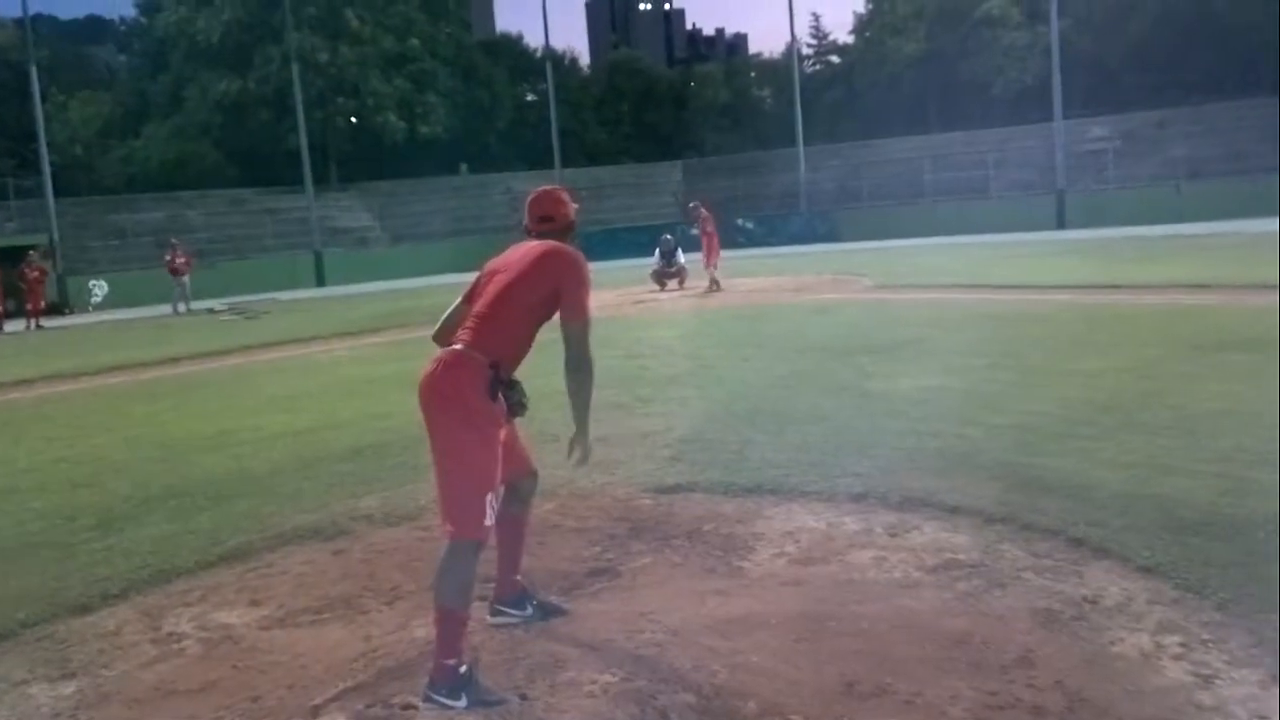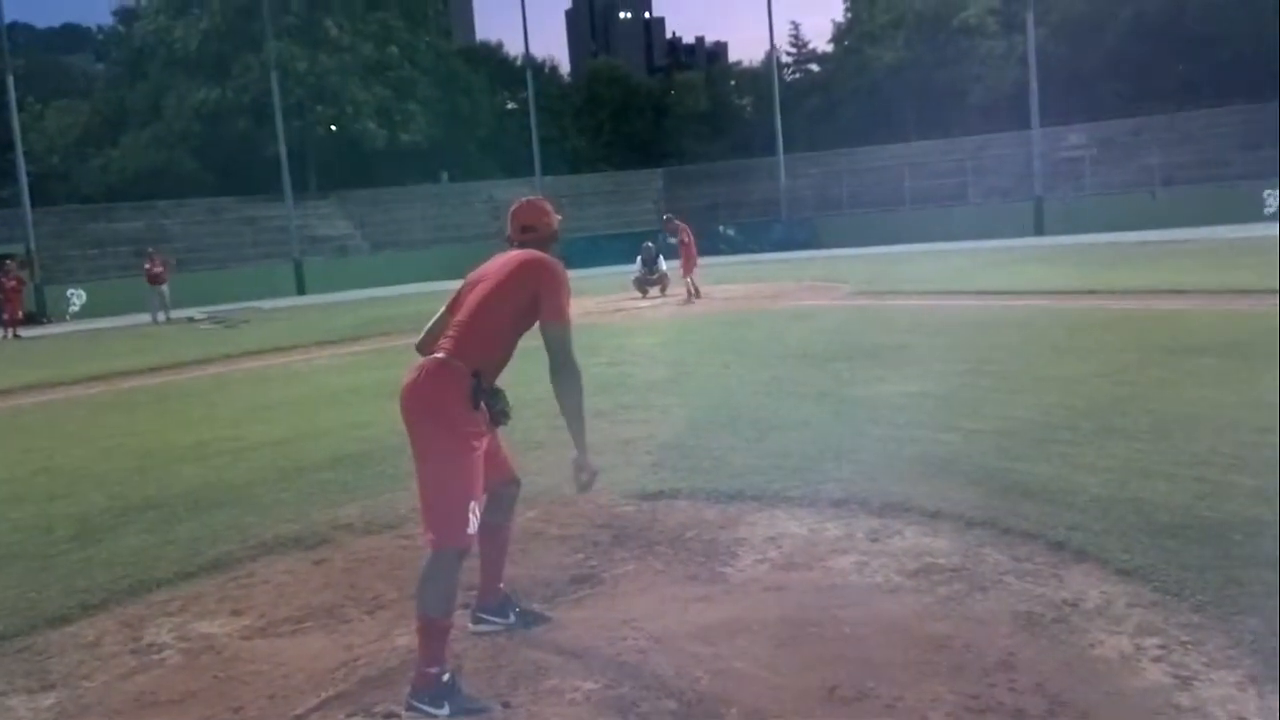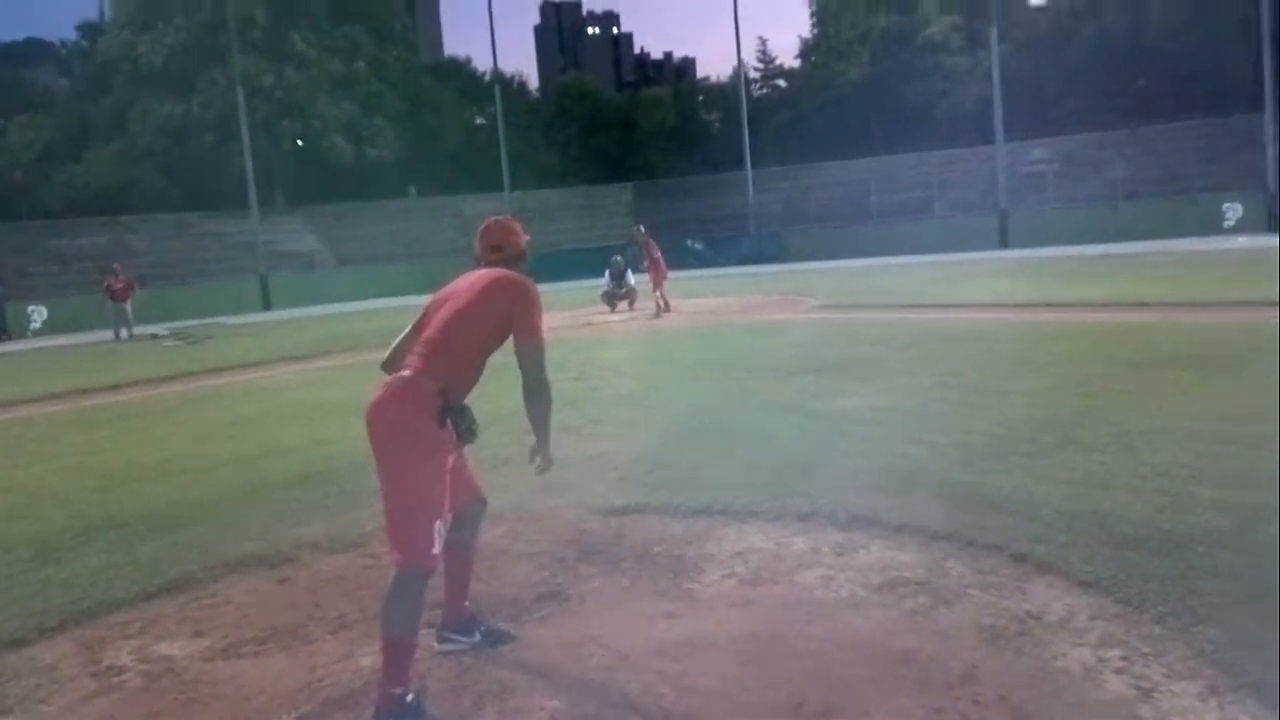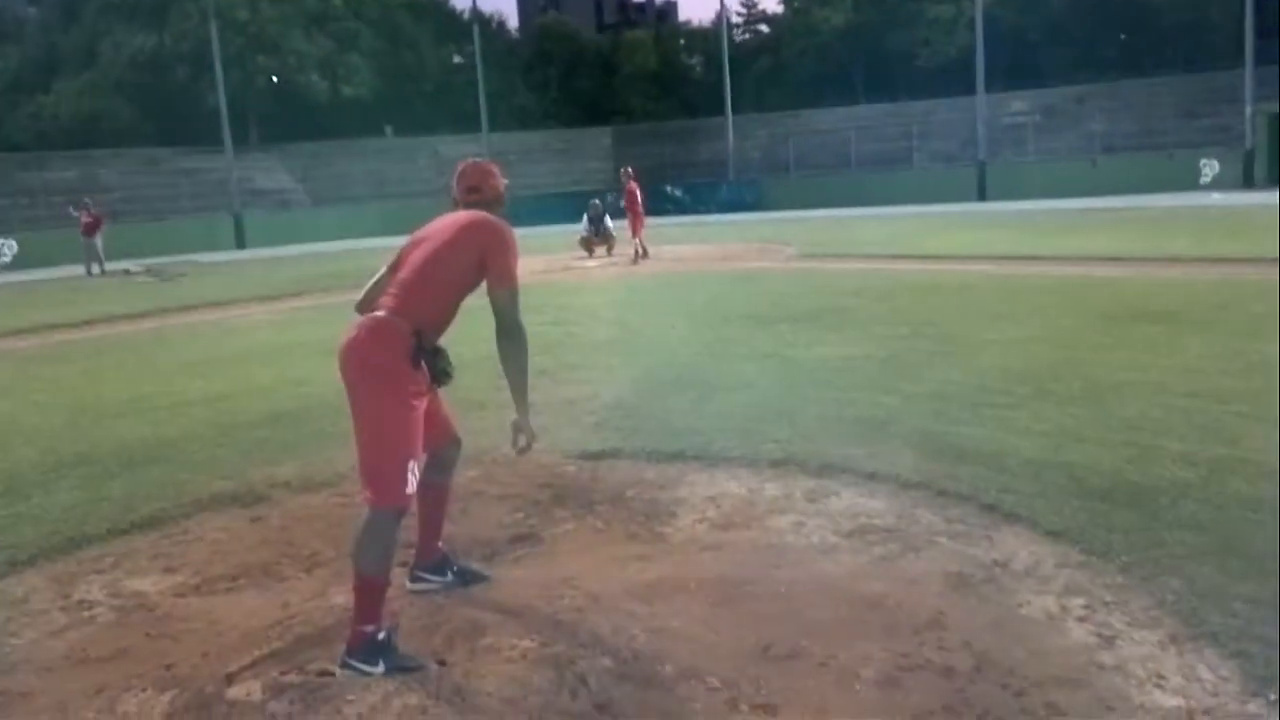
dt=0.5s
person 1, frame 1
left shoulder: (507, 258)
right shoulder: (568, 260)
left elbow: (443, 331)
right elbow: (578, 355)
right wrist: (582, 429)
left hip: (465, 383)
right hip: (464, 390)
left knee: (520, 481)
right knee: (470, 529)
left ankle: (509, 596)
right ankle: (446, 675)
person 1, frame 2
left shoulder: (491, 268)
right shoulder: (546, 268)
left elbow: (426, 341)
right elbow: (561, 364)
right wrist: (580, 449)
left hip: (443, 390)
right hip: (446, 398)
left knee: (502, 489)
right knee: (453, 539)
left ankle: (491, 604)
person 1, frame 3
left shoulder: (458, 288)
right shoulder: (518, 288)
left elbow: (392, 360)
right elbow: (534, 378)
right wrist: (543, 442)
left hip: (411, 408)
right hip: (413, 416)
left knee: (468, 508)
right knee: (419, 558)
left ankle: (456, 623)
person 1, frame 4
left shoulder: (436, 228)
right shoulder: (494, 230)
left elbow: (366, 301)
right elbow: (508, 326)
right wrist: (522, 412)
left hip: (383, 349)
right hip: (386, 358)
left knee: (443, 449)
right knee: (391, 498)
left ankle: (429, 563)
right ankle: (364, 641)
